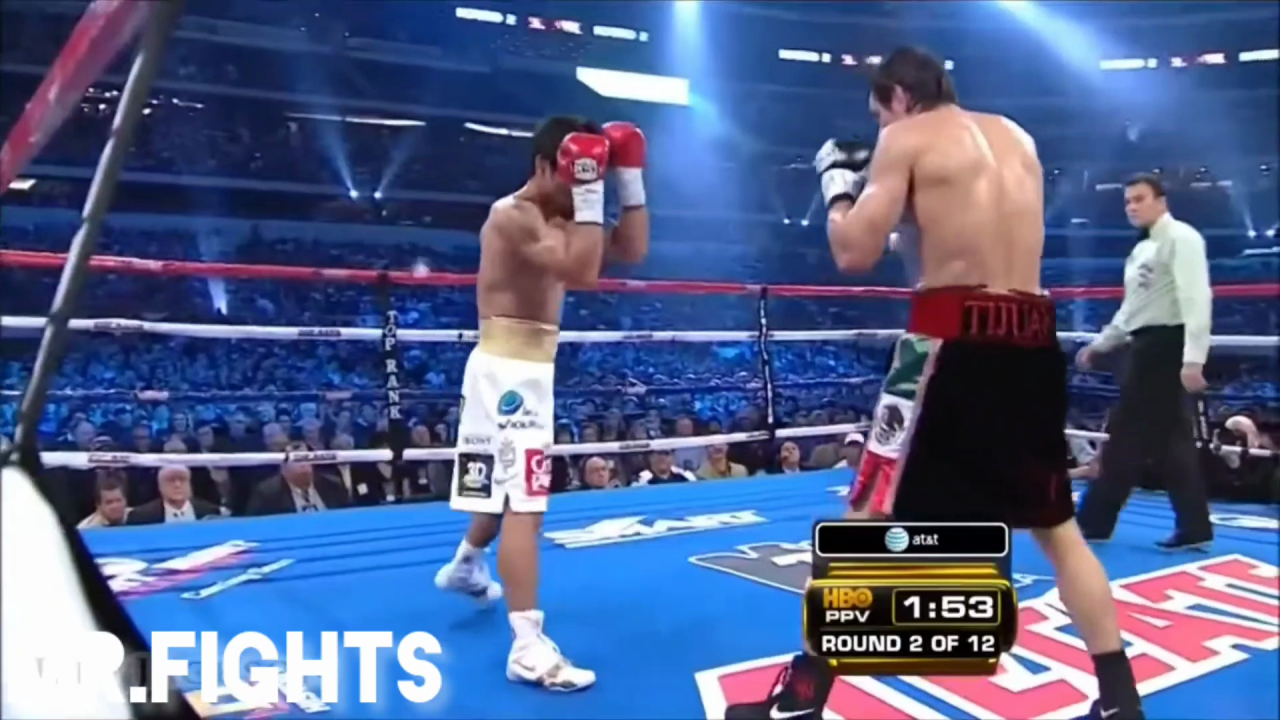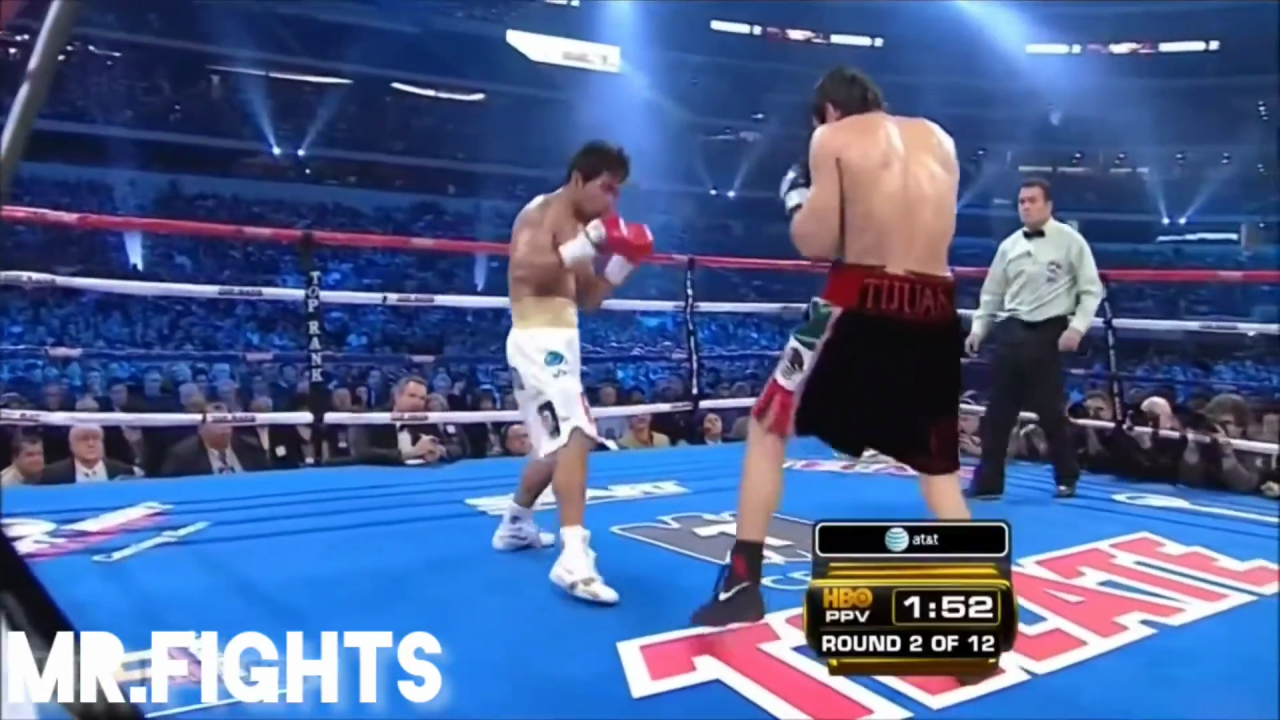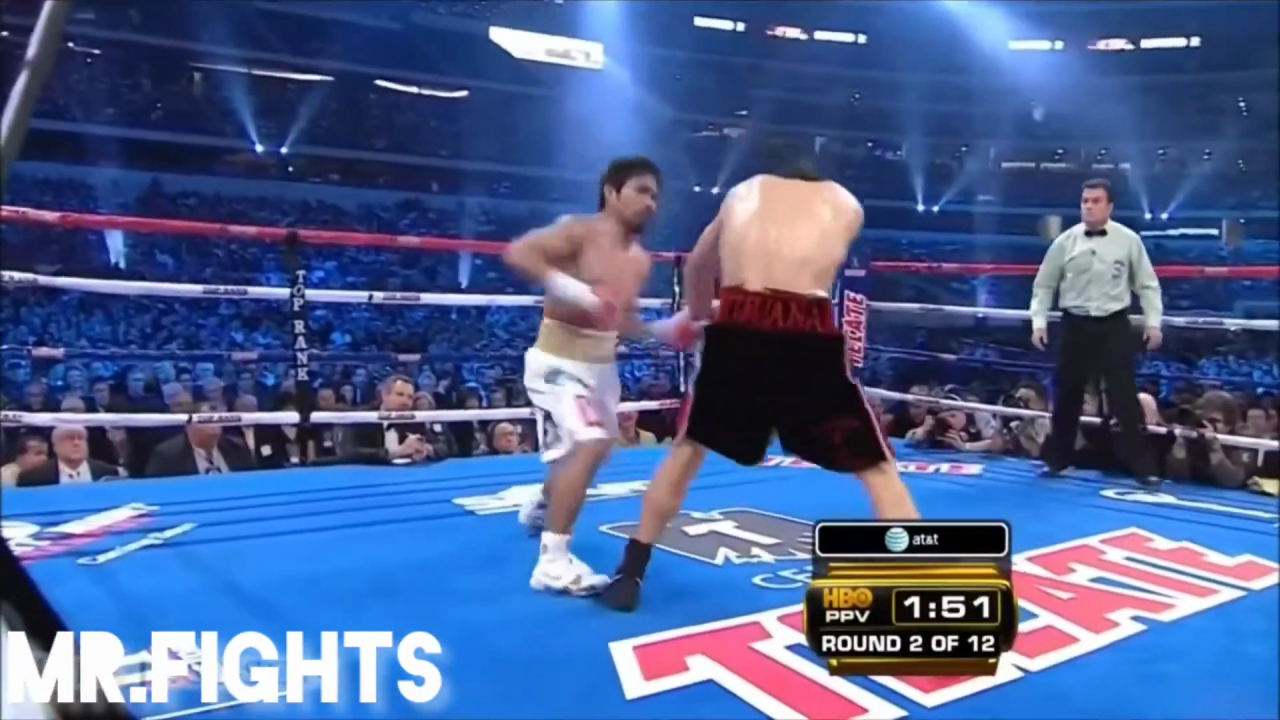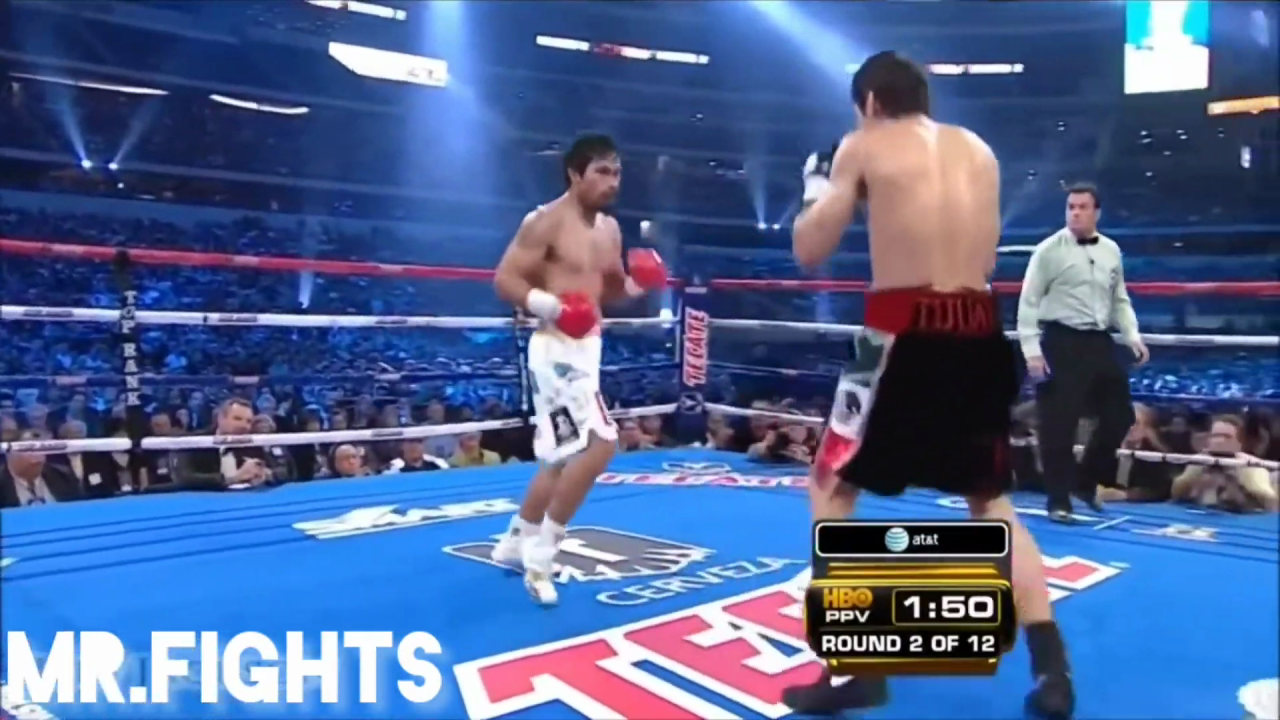
dt=1s
person 1, frame 1
left shoulder: (908, 139)
right shoulder: (1017, 137)
left elbow: (855, 253)
left wrist: (839, 178)
left hip: (953, 336)
right hip: (1032, 337)
left knee: (869, 517)
right knee: (1054, 524)
person 1, frame 2
left shoulder: (834, 139)
right shoulder: (939, 139)
left elbow: (817, 243)
left wrist: (799, 194)
left hip: (859, 305)
right hip: (933, 313)
left knee: (768, 428)
right knee: (939, 470)
left ankle: (742, 581)
person 1, frame 3
left shoulder: (744, 190)
right shoulder: (846, 205)
left elbow: (697, 263)
left wrist: (697, 315)
left hip: (737, 326)
right hip: (809, 332)
left knee: (687, 450)
right knee: (878, 470)
left ankle: (628, 576)
person 1, frame 4
left shoulder: (867, 148)
right shoulder: (978, 149)
left elbow: (809, 252)
left wrist: (818, 186)
left hip: (907, 333)
right hip: (977, 332)
left knee: (831, 487)
right knee: (991, 503)
person 2, frame 1
left shoulder: (560, 216)
right shoulder: (514, 215)
left elbow: (632, 250)
right elbow: (582, 272)
left wrist: (630, 177)
right wrist: (590, 190)
left hip: (526, 370)
right hip: (508, 371)
left knee: (510, 490)
right knee: (524, 502)
left ankle: (465, 564)
right ankle: (529, 647)
person 2, frame 2
left shoulder: (577, 225)
right shoulder: (542, 212)
left elbow: (591, 297)
right elbow: (525, 270)
left wrist: (623, 258)
right wrist: (586, 244)
left hip: (557, 340)
right hip: (539, 340)
left knee: (554, 442)
right knee: (575, 437)
left ankle: (515, 525)
right ankle: (574, 559)
person 2, frame 3
left shoulder: (640, 260)
right shoulder: (579, 230)
right elbow: (518, 253)
left wrist: (666, 330)
right wrist: (568, 289)
left hip: (600, 368)
right hip: (557, 365)
left knee: (585, 447)
right knee: (588, 450)
left ankle: (541, 508)
right ankle: (553, 561)
person 2, frame 4
left shoulder: (609, 229)
right shoulder: (545, 222)
left elbow: (612, 289)
right elbow: (504, 279)
left wrist: (638, 283)
right wrist: (546, 305)
left hip: (585, 353)
right hip: (558, 354)
left knee: (566, 458)
right knee: (597, 447)
left ankle: (518, 540)
right ankle: (540, 546)
person 3, frame 1
left shoulder: (1181, 239)
right shoulder: (1141, 249)
left elbow: (1196, 301)
left wrist: (1193, 359)
right wrist: (1101, 344)
left hip: (1162, 346)
right hip: (1147, 345)
left knee: (1127, 436)
right knee: (1168, 440)
left ankle: (1095, 521)
right ankle: (1193, 526)
person 3, frame 2
left shoulder: (1070, 241)
right shoulder: (1010, 245)
left elbow: (1092, 290)
right elbow: (992, 292)
left wrist: (1078, 327)
right wrist: (978, 328)
left hip: (1049, 333)
right hip: (1013, 331)
left knee: (1049, 407)
right knee: (999, 408)
left ankle: (1067, 476)
right ankle: (988, 481)
person 3, frame 3
left shoulder: (1129, 240)
right shoulder: (1065, 242)
left elbow: (1147, 285)
right elbow: (1044, 285)
left wrist: (1153, 323)
right wrist: (1039, 322)
left hip: (1113, 326)
right hip: (1075, 326)
left knee: (1124, 396)
right knee: (1067, 396)
left ankle: (1142, 468)
right ankle: (1057, 458)
person 3, frame 4
left shoulder: (1111, 251)
right shoulder: (1049, 250)
left elbow: (1119, 300)
right elbow: (1029, 303)
left wrist: (1133, 337)
right wrist: (1031, 350)
left hip: (1099, 342)
right hip: (1062, 342)
left knee: (1119, 416)
right knee: (1059, 423)
left ankle: (1085, 482)
right ankle: (1058, 499)
